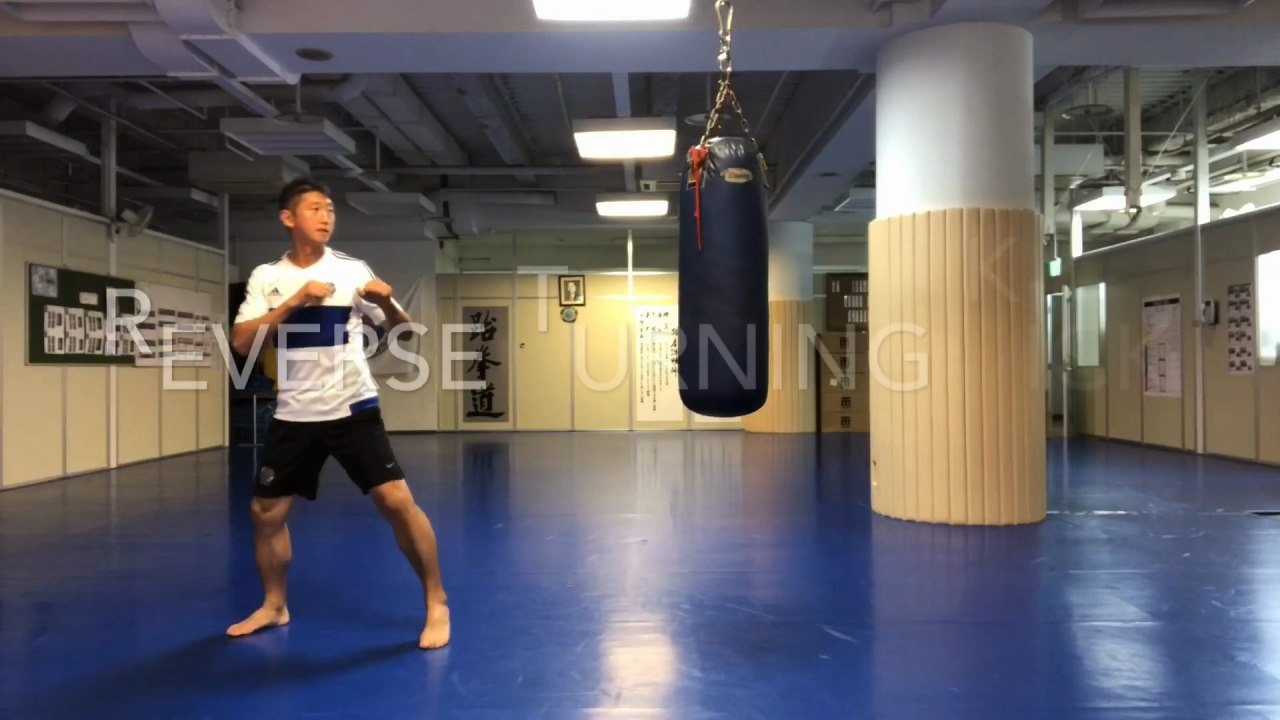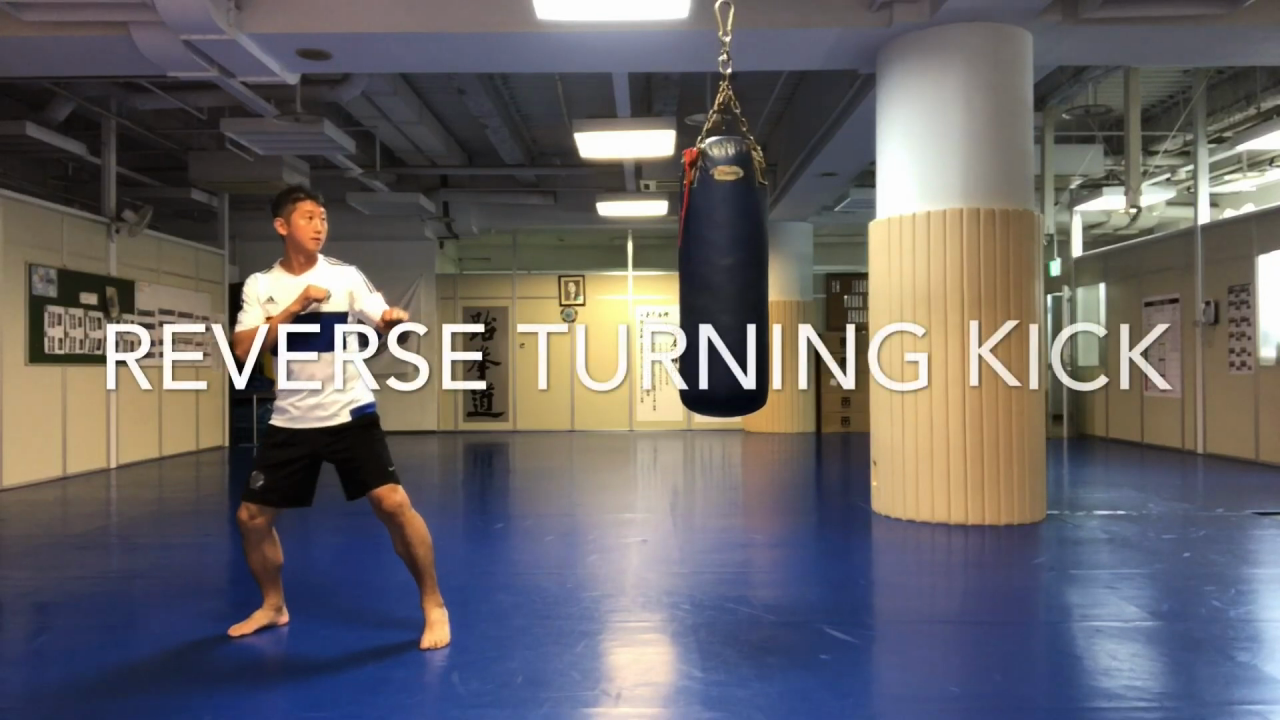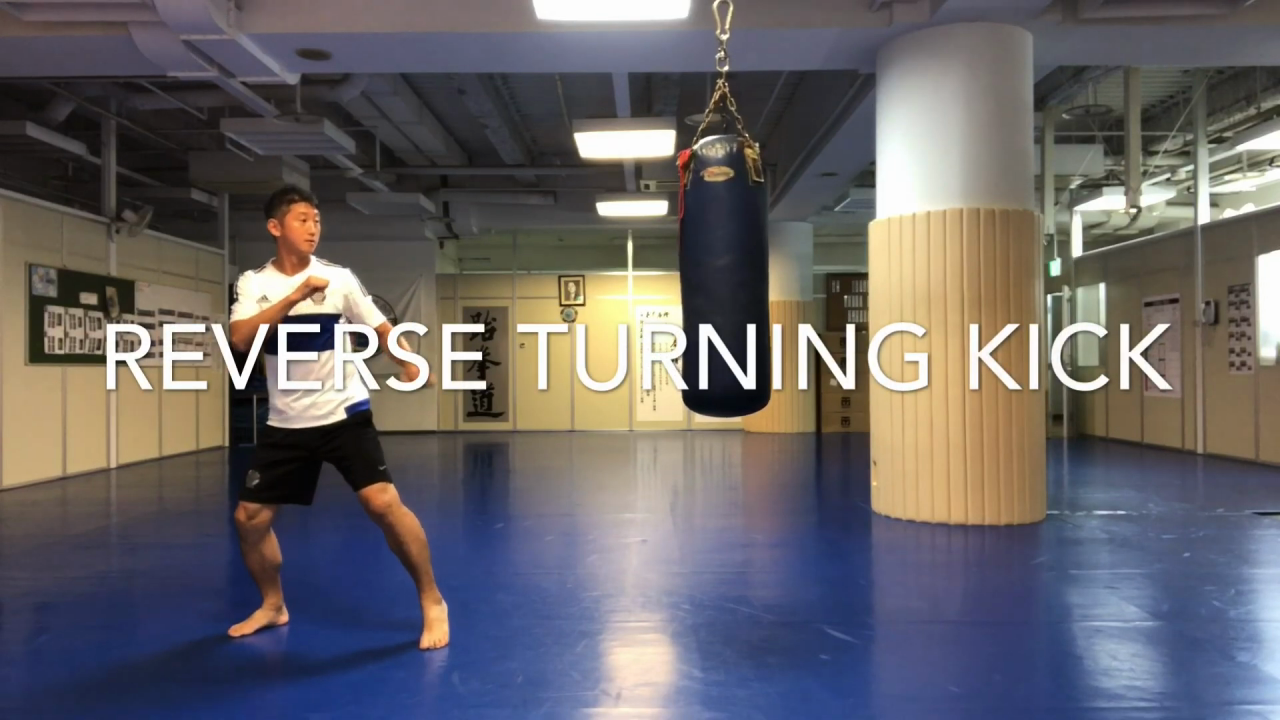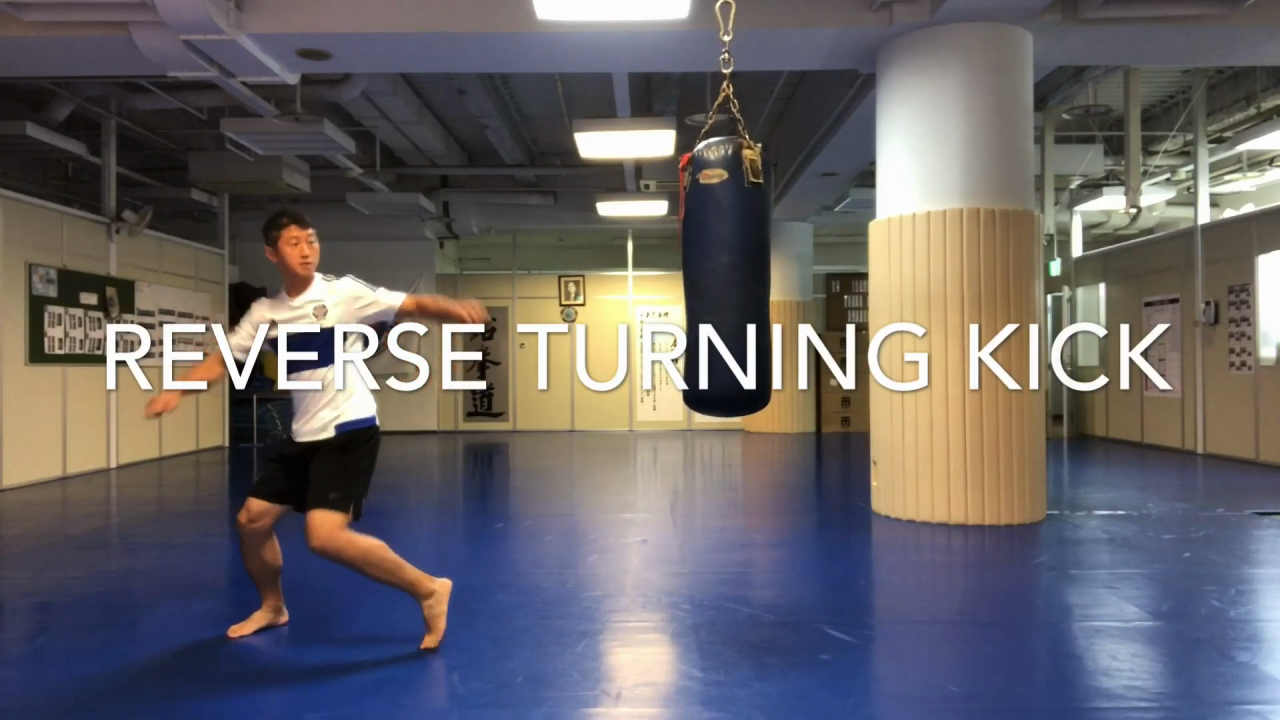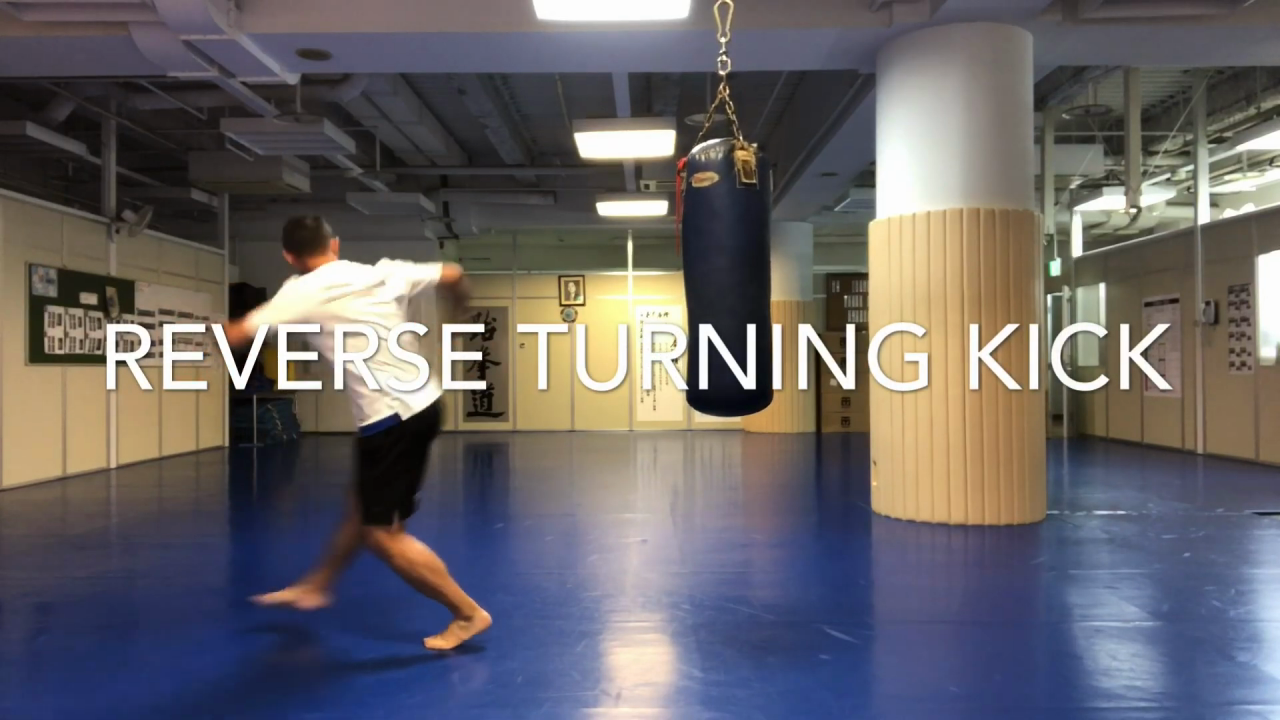
dt=1s
person 1, frame 1
left shoulder: (351, 269)
right shoulder: (266, 277)
left elbow: (401, 331)
right elbow: (242, 343)
left wrist: (386, 304)
right wrist: (294, 301)
left hip: (352, 408)
right hip: (294, 415)
left knee: (396, 500)
right knee: (266, 511)
left ankle: (437, 604)
right ankle: (274, 605)
person 1, frame 2
left shoulder: (345, 276)
right shoulder: (260, 285)
left elbow: (385, 324)
right elbow: (243, 350)
left wrist: (396, 321)
right wrist: (295, 307)
left hip: (350, 414)
right hip: (290, 422)
left knee: (393, 503)
right knee: (252, 517)
left ankle: (434, 606)
right ankle: (273, 605)
person 1, frame 3
left shoulder: (339, 278)
right shoulder: (253, 283)
left elbow: (381, 328)
right elbow: (239, 339)
left wrist: (412, 365)
right wrist: (295, 296)
left hip: (344, 413)
right hip: (285, 424)
left knee: (382, 502)
right knee: (249, 517)
left ankle: (432, 601)
right ankle: (273, 605)
person 1, frame 4
left shoulder: (344, 292)
right shoulder: (264, 312)
left elbow: (413, 304)
right elbow: (225, 360)
left wrist: (455, 310)
right wrist: (176, 392)
left hip: (350, 431)
right hip: (303, 437)
left knee: (326, 536)
right knee: (252, 520)
left ankle: (428, 590)
right ankle: (272, 606)
person 1, frame 5
left shoulder: (299, 293)
right shoulder: (384, 272)
left elbow: (236, 337)
right elbow: (452, 276)
left wrist: (227, 335)
right wrist: (461, 308)
left hip: (393, 419)
right hip: (425, 402)
left knee: (385, 534)
right knee: (363, 507)
left ankle: (469, 615)
right ankle: (318, 586)
